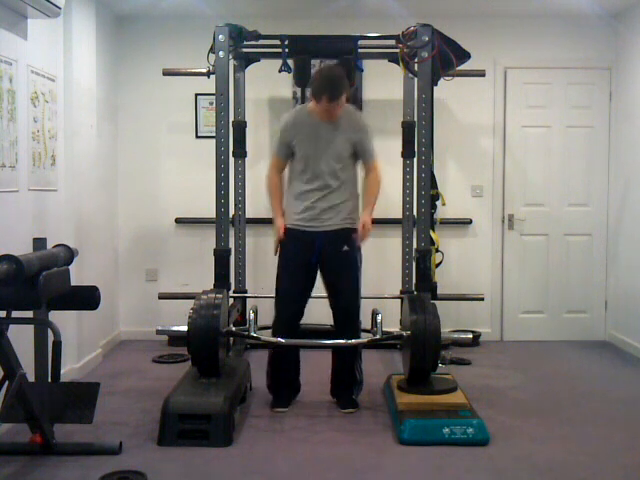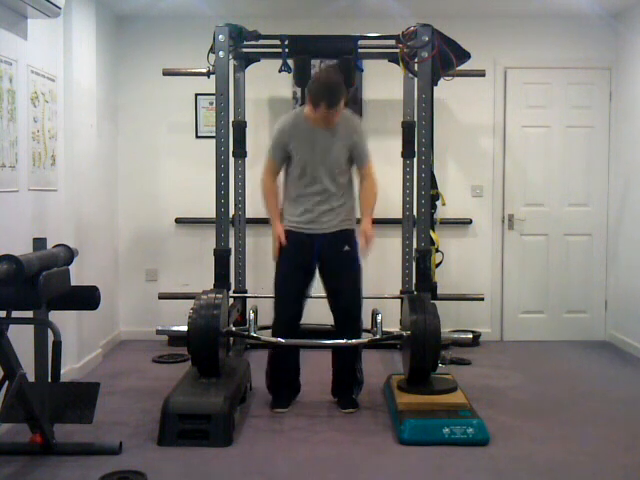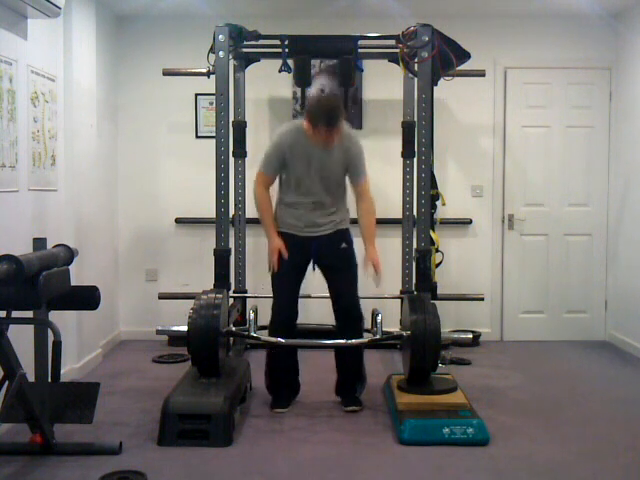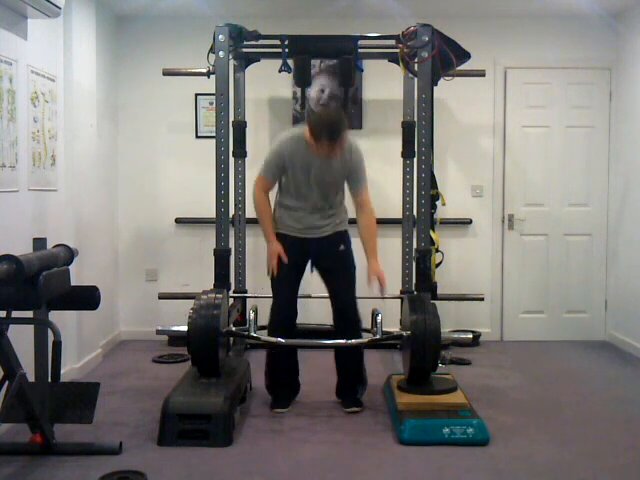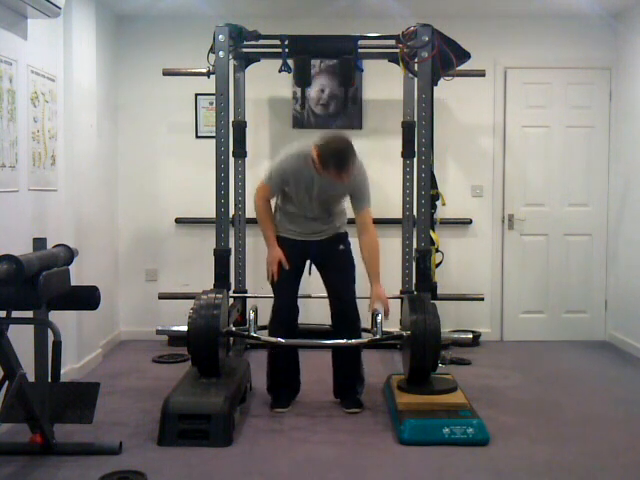
dt=0.1s
person 1, frame 1
left shoulder: (356, 124)
right shoulder: (292, 123)
left elbow: (372, 172)
right elbow: (276, 170)
left wrist: (366, 212)
right wrist: (278, 215)
left hip: (341, 230)
right hip: (297, 230)
left knee: (346, 314)
right knee: (287, 312)
left ankle: (346, 389)
right ankle: (283, 388)
person 1, frame 2
left shoulder: (353, 128)
right shoulder: (288, 127)
left elbow: (366, 177)
right elbow: (270, 176)
left wrist: (367, 221)
right wrist: (276, 223)
left hip: (340, 233)
right hip: (294, 233)
left knee: (348, 311)
right knee: (286, 313)
left ankle: (346, 389)
right ankle: (283, 388)
person 1, frame 3
left shoulder: (350, 142)
right shoulder: (285, 139)
left elbow: (363, 195)
right elbow: (261, 186)
left wrist: (370, 245)
right wrist: (272, 235)
left hip: (334, 233)
right hip: (290, 235)
left knee: (349, 309)
right knee: (283, 312)
left ankle: (350, 388)
right ankle: (282, 389)
person 1, frame 4
left shoulder: (351, 153)
right shoulder: (286, 147)
left elbow: (363, 207)
right elbow: (260, 189)
left wrist: (373, 259)
right wrist: (271, 239)
left hip: (333, 235)
right hip: (288, 235)
left knee: (346, 309)
right knee: (283, 310)
left ankle: (351, 389)
right ankle: (282, 388)
person 1, frame 5
left shoulder: (356, 171)
right shoulder: (292, 163)
left elbow: (366, 228)
right elbow: (262, 197)
left wrist: (376, 284)
right wrist: (272, 246)
left hip: (332, 236)
right hip: (289, 236)
left knee: (346, 308)
right knee: (284, 311)
left ankle: (349, 390)
right ankle: (282, 389)
